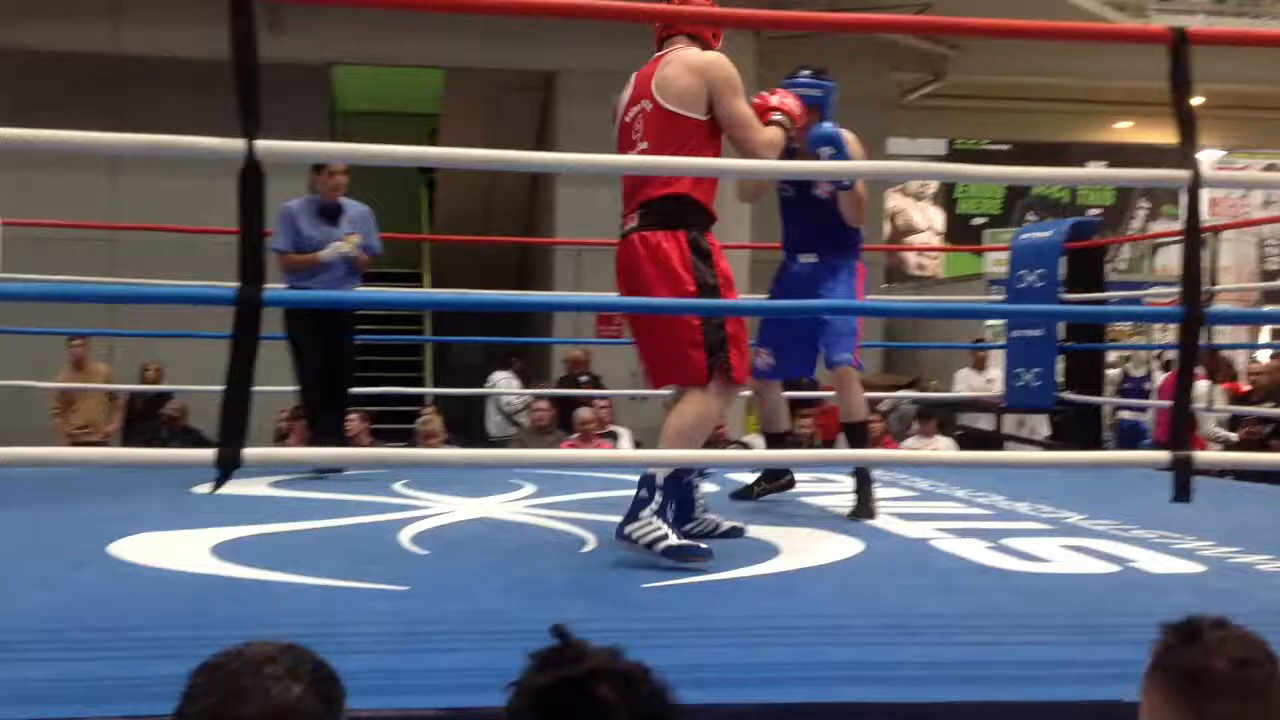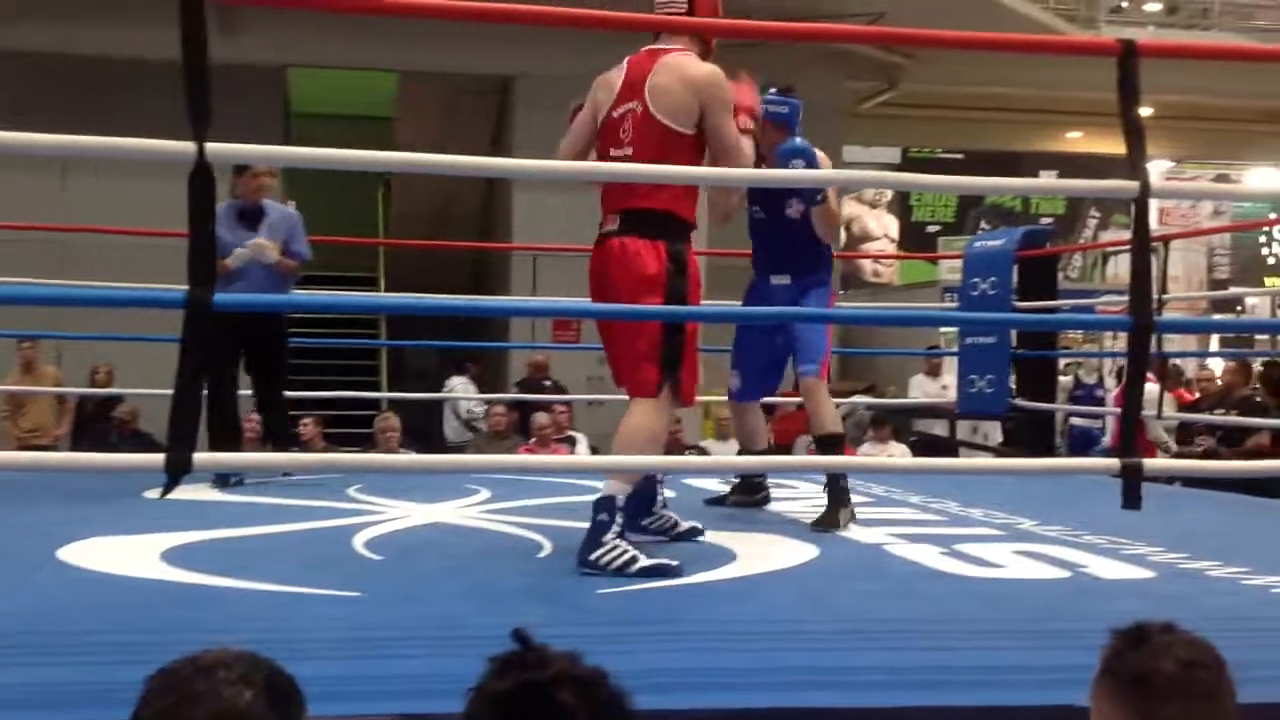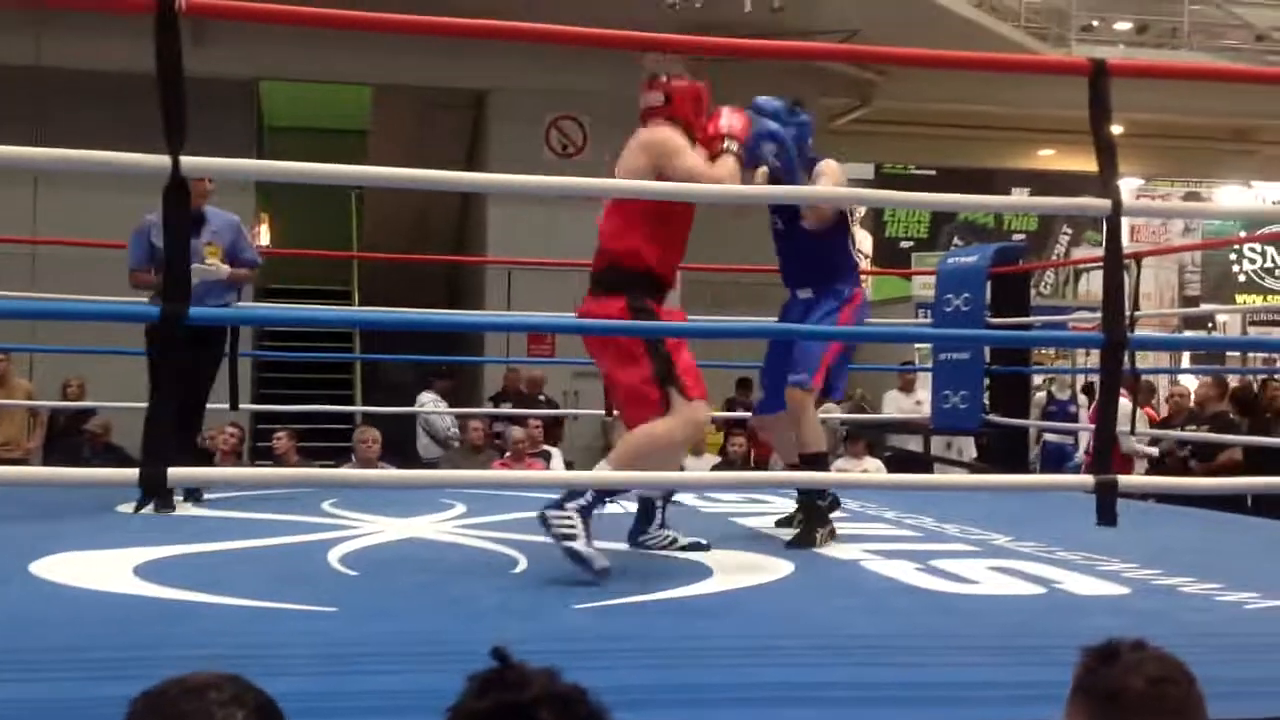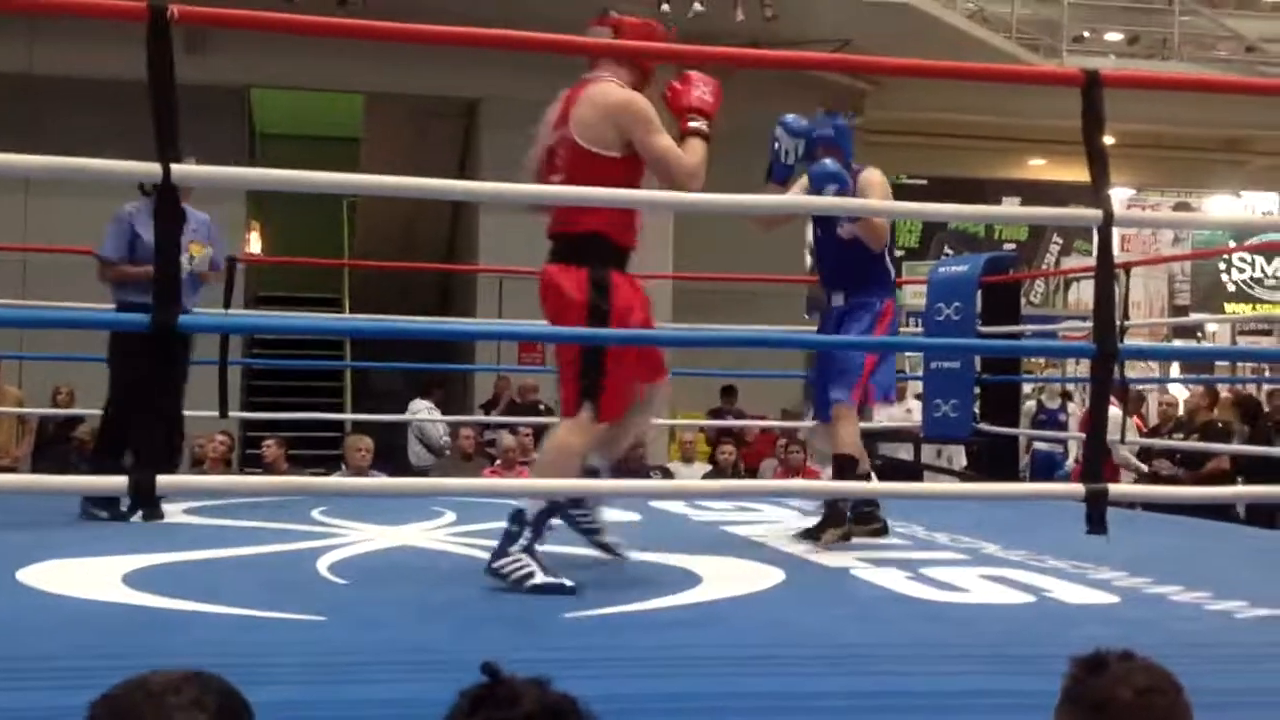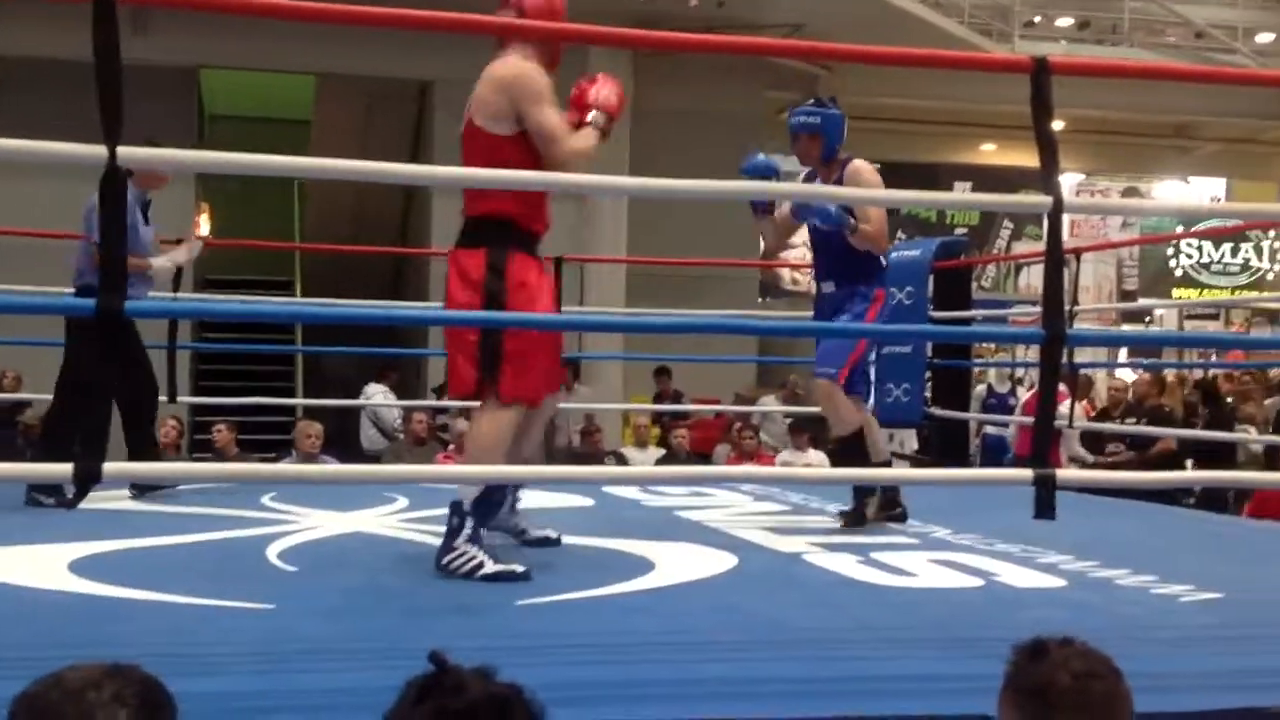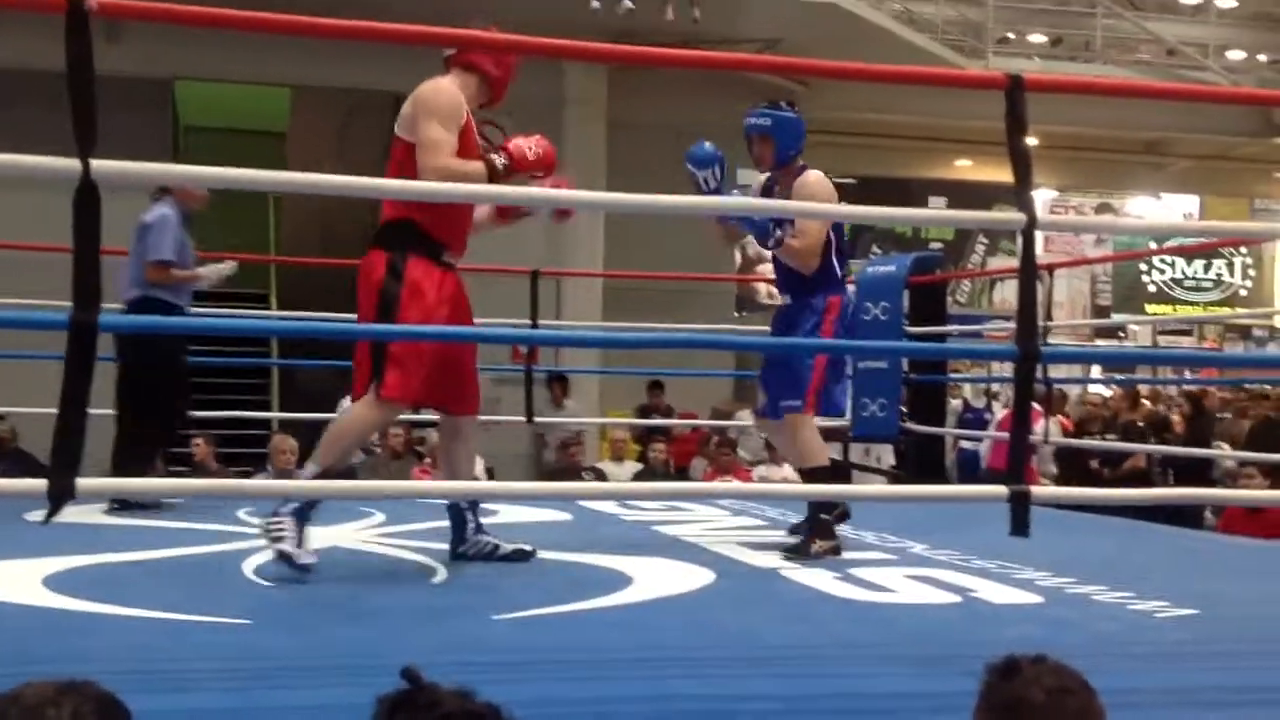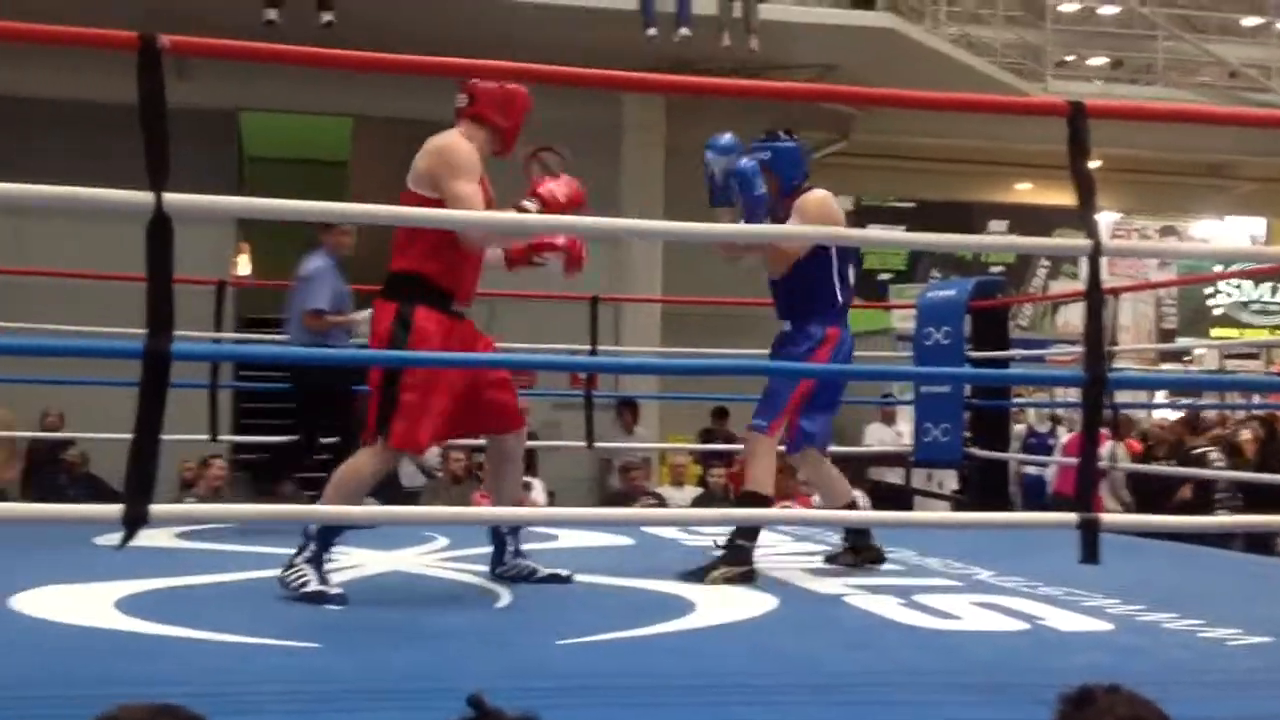
dt=0.4s
person 1, frame 1
left shoulder: (633, 89)
right shoulder: (707, 66)
right elbow: (760, 155)
right wrist: (783, 118)
left hip: (638, 242)
right hip: (678, 239)
left knee: (697, 379)
right knee: (713, 381)
left ankle: (682, 506)
right ankle: (647, 509)
person 1, frame 2
left shoulder: (612, 76)
right shoulder: (701, 76)
left elbow: (565, 159)
right elbow: (734, 173)
right wrist: (744, 120)
left hip: (610, 243)
right hip: (655, 250)
left knee: (652, 385)
right knee: (661, 393)
left ankle: (645, 505)
right ankle: (604, 534)
person 1, frame 3
left shoulder: (648, 148)
right shoulder: (663, 142)
right elbow: (723, 189)
right wrist: (732, 142)
left hip: (633, 301)
right hip: (626, 304)
left knee: (675, 413)
right knee: (687, 415)
left ankle: (651, 521)
right ankle: (574, 504)
person 1, frame 4
left shoulder: (565, 103)
right shoulder: (624, 102)
right elbow: (687, 181)
right wrist: (697, 119)
left hip: (576, 267)
right hip: (592, 275)
left knee: (646, 385)
right knee: (587, 413)
left ankle: (582, 498)
right ankle: (516, 543)
person 1, frame 5
left shoulder: (502, 83)
right shoulder: (520, 74)
right elbow: (564, 162)
left wrist: (583, 119)
right wrist: (596, 115)
left hip: (511, 258)
right hip: (497, 258)
left knee: (536, 390)
right knee: (504, 397)
left ankle: (499, 507)
right ankle: (459, 539)
person 1, frame 6
left shoulder: (457, 111)
right shoulder: (442, 94)
right elbow: (439, 179)
left wrist: (526, 205)
right wrist: (505, 162)
left hip: (437, 272)
right hip: (407, 268)
left knee: (462, 405)
right knee: (384, 397)
left ankle: (466, 530)
right ankle: (292, 513)
person 1, frame 7
left shoulder: (463, 160)
right shoulder: (454, 149)
left elbow: (481, 249)
right elbow: (479, 236)
left wrist: (544, 245)
right wrist: (542, 203)
left hip: (449, 319)
right hip: (415, 317)
left knee: (507, 429)
right knee: (389, 443)
left ankle: (508, 553)
right ankle: (306, 558)
person 2, frame 1
left shoulder: (843, 142)
right shoulder: (779, 145)
left elbow: (857, 218)
right elbow: (748, 194)
left wrist: (843, 174)
left hip: (837, 268)
right hip: (794, 269)
left knee: (843, 369)
right knee: (764, 375)
left ankle: (864, 481)
right ankle: (778, 469)
person 2, frame 2
left shoulder: (812, 159)
left elbow: (830, 233)
left wrist: (814, 189)
left hip: (811, 287)
right hip: (765, 288)
left knee: (811, 380)
right knee: (744, 393)
left ankle: (839, 496)
right ankle: (752, 483)
person 2, frame 3
left shoulder: (827, 173)
right shoulder: (769, 174)
left elbow: (819, 214)
left wrist: (785, 163)
left hip: (837, 300)
right hip: (800, 303)
left knee: (798, 394)
right knee: (769, 413)
left ankle: (818, 516)
right ankle: (814, 493)
person 2, frame 4
left shoulder: (869, 180)
right shoulder: (809, 182)
left elbow: (880, 238)
right elbow: (767, 219)
left wrist: (849, 199)
right wrist: (781, 169)
left hip: (872, 309)
right hip: (837, 310)
left knee: (843, 408)
right knee: (828, 418)
left ankle: (836, 512)
right ankle: (867, 513)
person 2, frame 5
left shoulder: (859, 173)
right shoulder: (807, 183)
left elbow: (879, 242)
right elbow: (773, 241)
left wrist: (838, 220)
right wrist: (760, 202)
left hip: (865, 296)
right hip: (832, 298)
left knee: (827, 385)
right knee: (850, 397)
left ankle: (866, 489)
right ankle: (888, 498)
person 2, frame 6
left shoulder: (809, 185)
right shoulder: (768, 186)
left elbow: (808, 259)
right elbow: (729, 238)
left wrist: (762, 230)
right wrist: (711, 192)
left hip: (821, 308)
right hip: (797, 308)
left knee: (795, 414)
right knee: (773, 419)
left ankle: (823, 528)
right ankle: (828, 502)
person 2, frame 7
left shoulder: (816, 203)
right shoulder: (779, 207)
left elbow: (776, 265)
right elbow: (731, 249)
left wrist: (754, 205)
right wrist: (721, 191)
left hip: (821, 337)
right hip: (801, 338)
left knee: (761, 435)
right knee: (804, 449)
left ankle: (738, 555)
right ankle: (862, 542)
person 3, frame 1
left shoulder: (360, 213)
right shoulder: (293, 211)
left elbow: (366, 264)
right elbow: (286, 262)
left wrist: (354, 254)
right wrist: (324, 255)
left hip: (340, 304)
right hip: (303, 304)
left knee: (338, 379)
right knee: (311, 378)
left ankle: (333, 448)
right ankle: (318, 444)
person 3, frame 2
left shoulder: (287, 218)
right shoulder: (217, 217)
left elbow: (294, 270)
left wrist: (272, 258)
right wrist: (232, 262)
left hip: (267, 315)
right hip: (224, 313)
left knee: (270, 387)
right knee: (221, 389)
left ankle: (281, 454)
person 3, frame 3
left shoulder: (229, 224)
right shoulder: (151, 225)
left elbow: (249, 274)
right elbow: (136, 278)
left wrist: (224, 272)
left hip: (209, 324)
left knee: (189, 404)
left ankle: (166, 484)
person 3, frame 4
left shoulder: (201, 221)
right shoulder: (131, 216)
left elbow: (211, 274)
right elbow: (107, 271)
left wrist: (202, 267)
right wrist: (160, 270)
left hip: (176, 325)
left knee: (166, 412)
right knee: (124, 409)
left ankle: (146, 495)
right ankle: (98, 496)
person 3, frame 5
left shoulder: (142, 205)
right elbow: (104, 256)
left wrist: (177, 255)
right wrist: (154, 264)
left hip: (116, 313)
right hip: (96, 311)
left knee: (141, 390)
right knee: (81, 396)
right ankle: (44, 480)
person 3, frame 6
left shoulder: (171, 218)
right shoulder: (165, 218)
right elbow: (156, 273)
left wrist: (205, 275)
right wrist: (201, 275)
left hip: (145, 320)
right hip: (156, 319)
left knee: (137, 408)
right knee: (172, 406)
person 3, frame 7
left shoulder: (322, 266)
right shoulder: (321, 268)
right elbow: (313, 320)
left wrist: (349, 322)
right wrist: (353, 320)
left hip: (307, 361)
left knee: (308, 442)
right knee: (348, 435)
